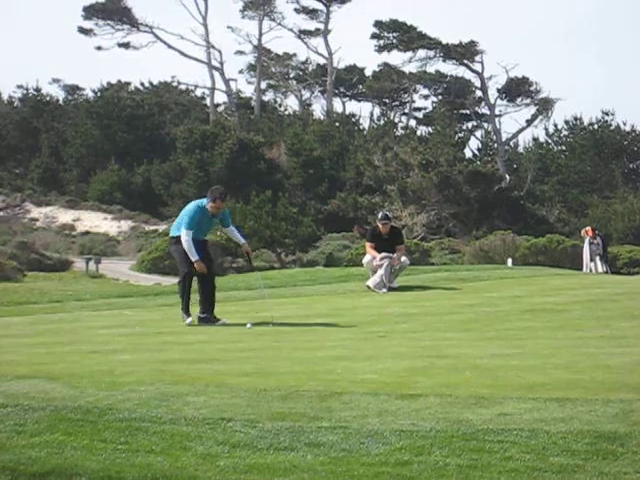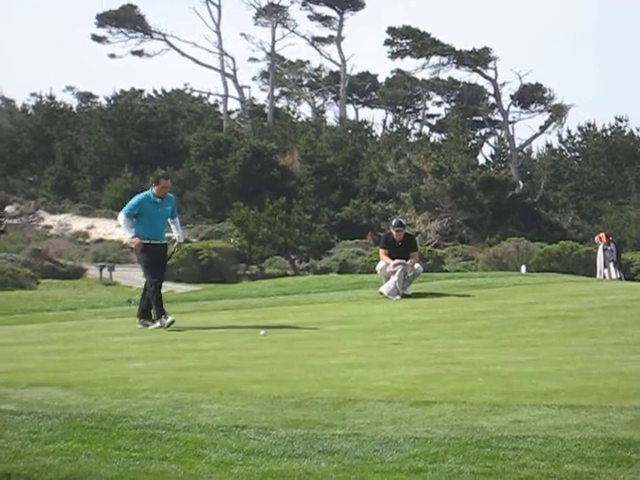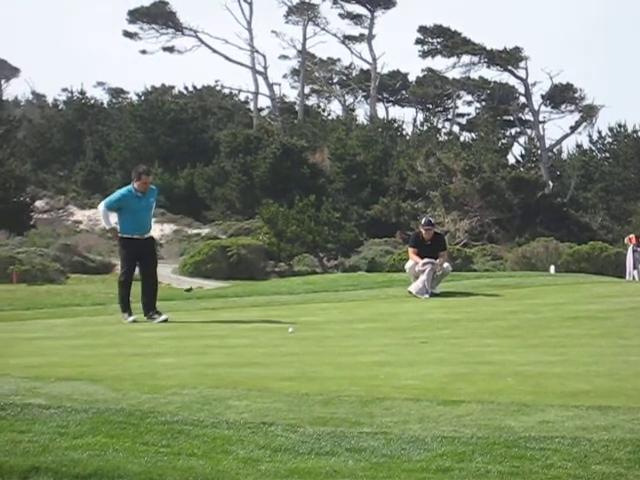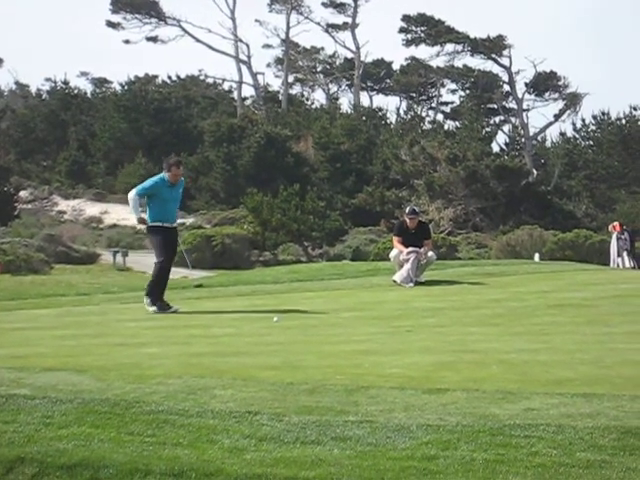
dt=1s
person 1, frame 1
left shoulder: (222, 210)
right shoulder: (194, 209)
left elbow: (228, 228)
right elbow: (185, 237)
left wrist: (242, 243)
right wrist: (196, 260)
left hip: (199, 241)
right hip: (180, 240)
left knee: (208, 275)
right knee: (187, 272)
left ankle: (205, 314)
right ankle: (185, 310)
person 1, frame 2
left shoulder: (171, 199)
right shoulder: (140, 200)
left elbow: (174, 220)
right elbow: (122, 217)
left wrist: (179, 238)
right wrist: (132, 236)
left hip: (161, 245)
right hip: (145, 246)
left knee: (155, 281)
right knee: (153, 280)
left ankle: (144, 317)
right ankle: (160, 316)
person 1, frame 3
left shoulder: (153, 191)
right shoulder: (123, 195)
right elbow: (102, 207)
right wrist: (110, 227)
left hip: (147, 239)
right hip: (128, 241)
left knee: (150, 275)
right knee: (126, 276)
left ankle: (150, 311)
right ankle: (126, 311)
person 1, frame 4
left shoulder: (181, 183)
right shoulder: (155, 183)
right elbow: (133, 195)
right wrist: (138, 216)
left hip: (172, 228)
right hip: (156, 228)
left knee: (167, 265)
right knee: (162, 261)
left ankle: (157, 300)
right ankle: (150, 295)
